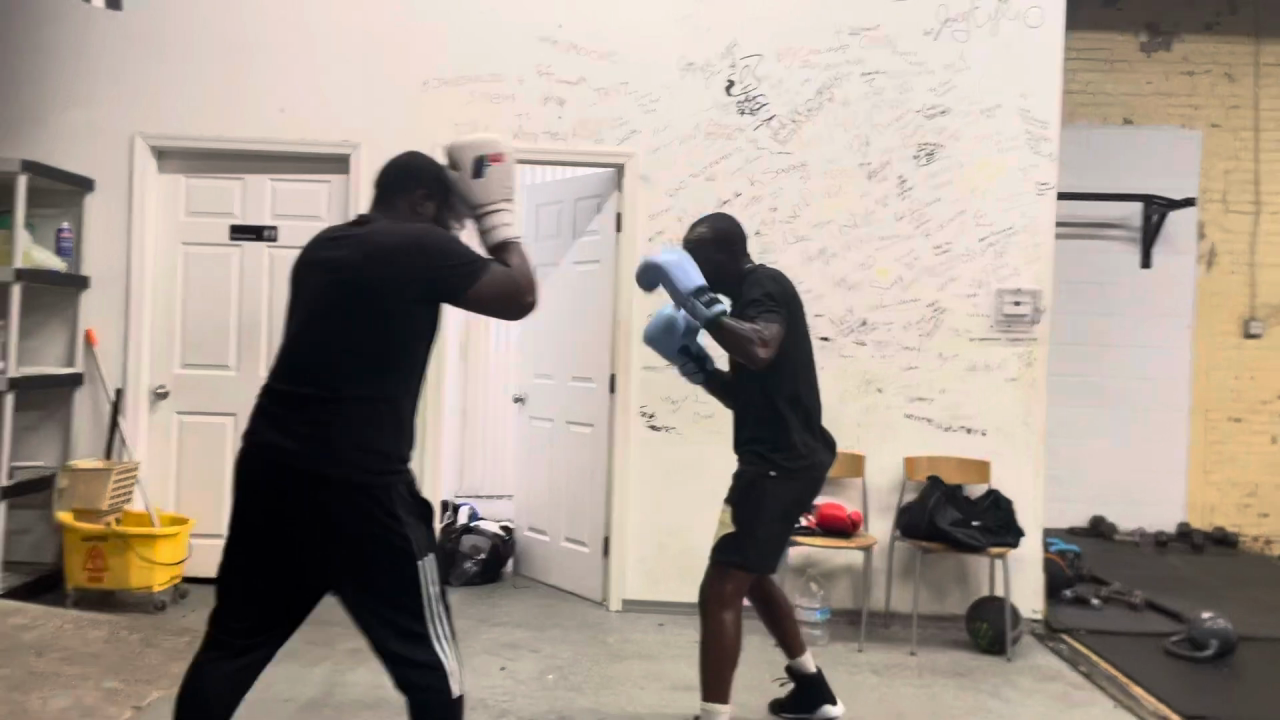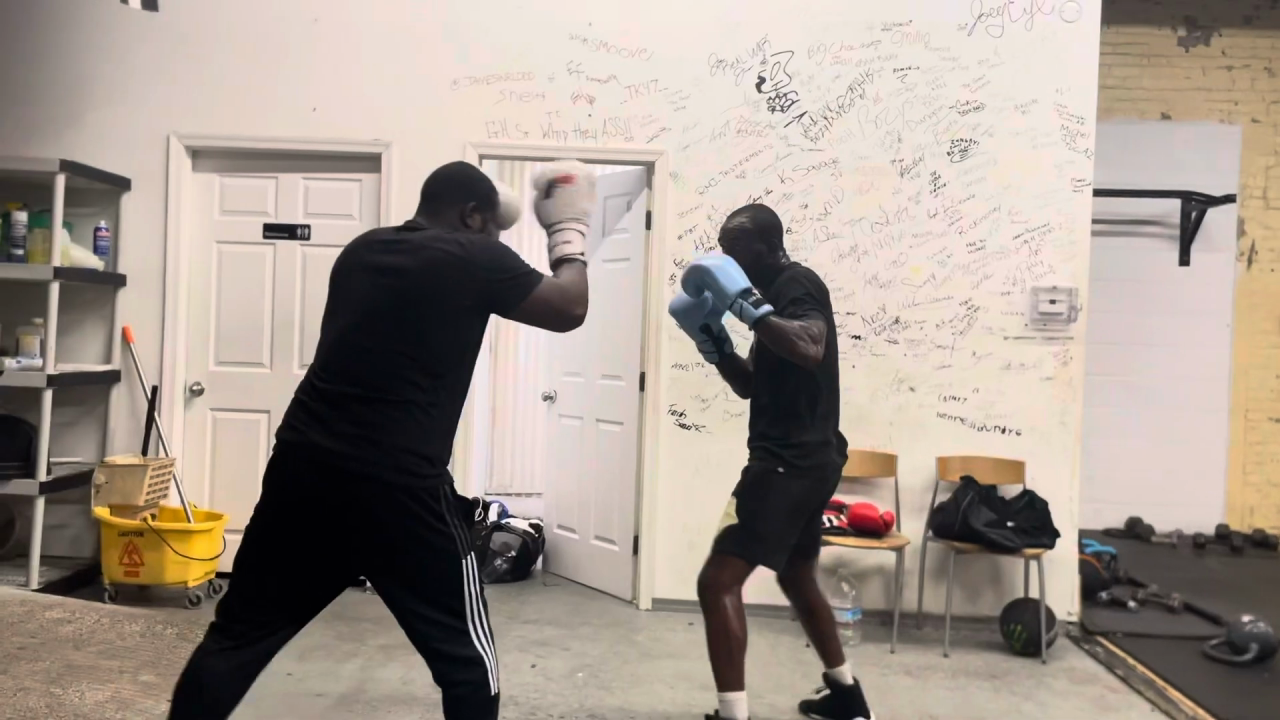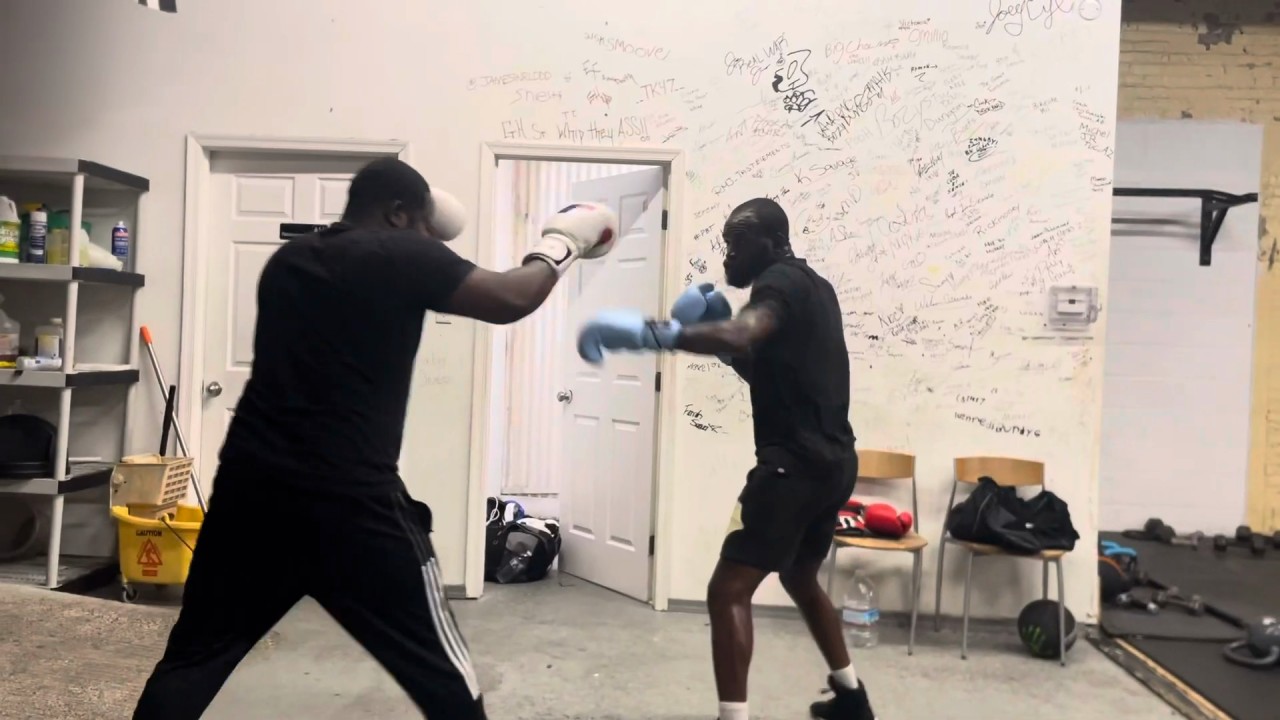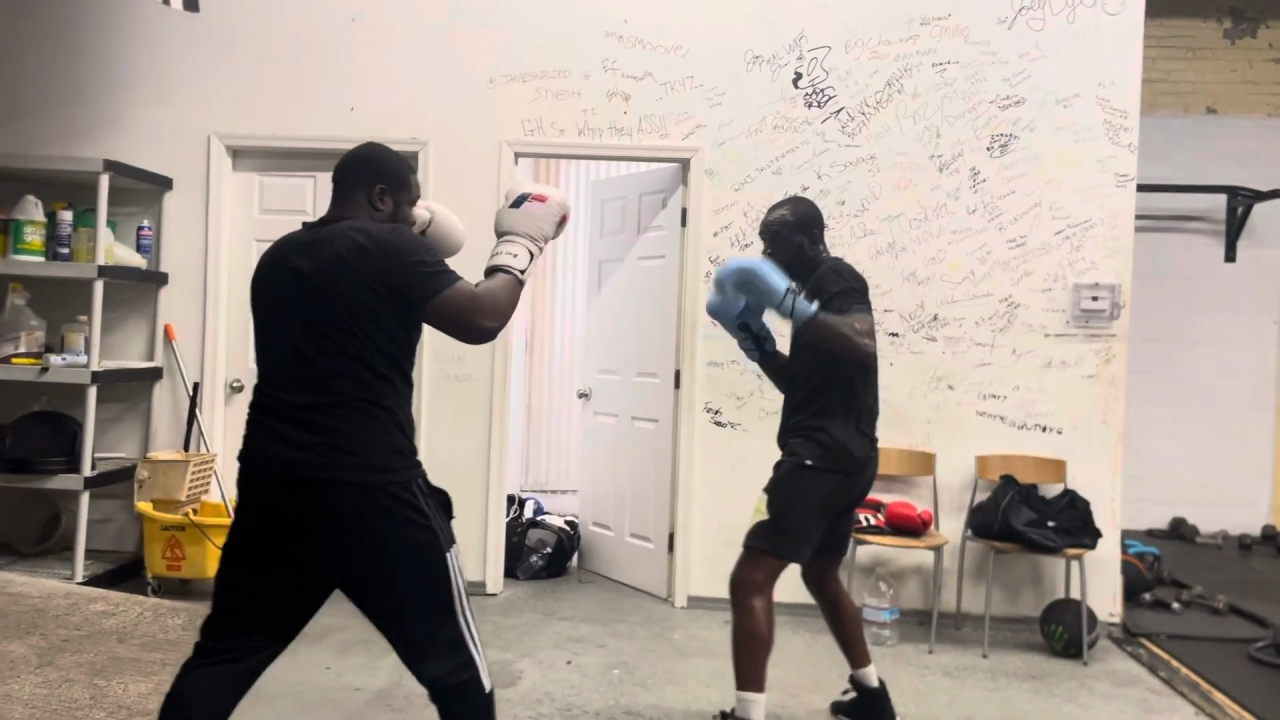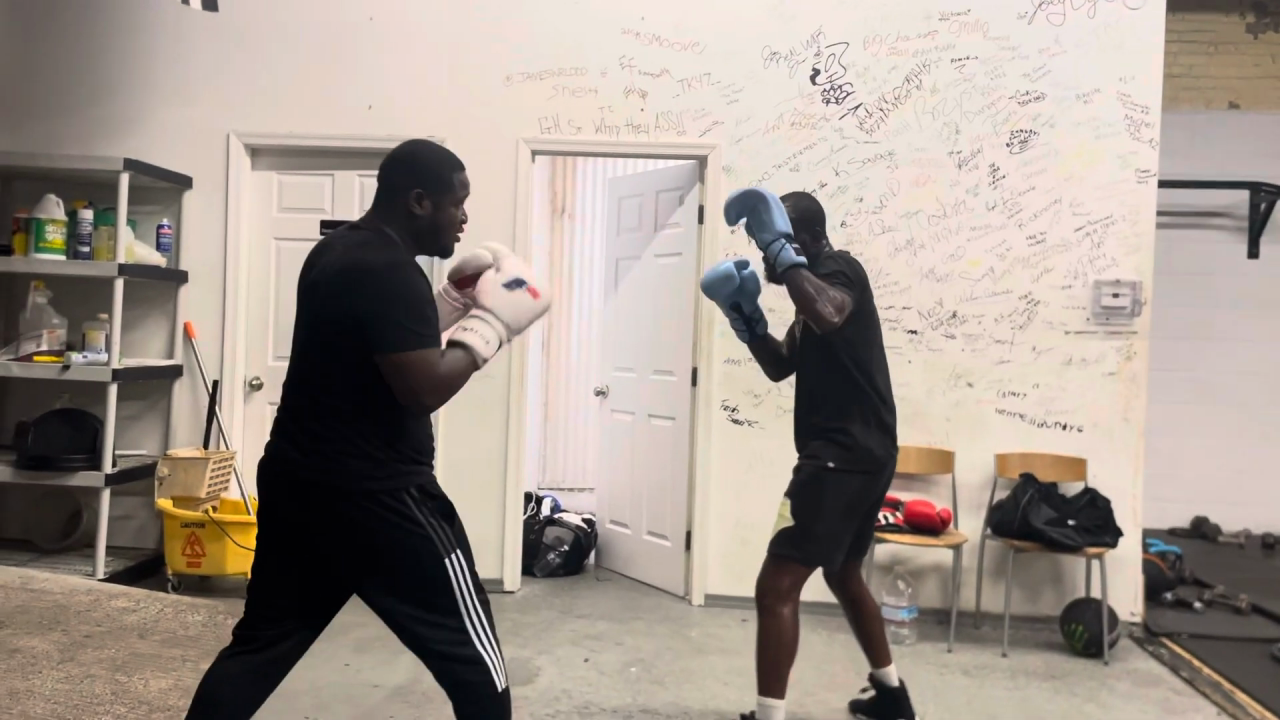
dt=0.3s
person 1, frame 1
left shoulder: (324, 248)
right shoulder: (422, 250)
right elbow: (518, 297)
right wrist: (498, 210)
left hip: (269, 466)
right hip: (357, 483)
left knee: (233, 641)
right knee: (424, 659)
person 1, frame 2
left shoulder: (362, 251)
right shoulder: (473, 259)
right elbow: (568, 309)
right wrist: (569, 229)
left hip: (304, 466)
right hip: (397, 485)
left knee: (239, 633)
right knee: (465, 657)
person 1, frame 3
left shoulder: (286, 260)
right shoulder: (400, 256)
right elbow: (507, 299)
right wrist: (561, 243)
left hip: (249, 483)
right hip: (346, 497)
left knee: (195, 653)
right knee: (438, 666)
person 1, frame 4
left shoulder: (278, 258)
right shoulder: (390, 249)
right elbow: (480, 319)
right wrist: (520, 244)
left hip: (273, 483)
right hip: (371, 489)
left knee: (226, 651)
right knee: (452, 662)
person 1, frame 5
left shoulder: (335, 252)
right shoulder: (391, 271)
right elbow: (423, 387)
left wrist: (452, 306)
right wrist: (492, 322)
left hip: (297, 483)
right hip: (379, 495)
left knee: (259, 646)
right knee: (470, 657)
person 2, frame 1
left shoulder: (767, 287)
right shoulder: (751, 295)
left elbow: (760, 351)
right elbow: (740, 392)
left wrist: (697, 300)
right wrist: (691, 359)
left hip: (778, 464)
right hip: (783, 459)
left knee: (718, 592)
right knee: (749, 576)
person 2, frame 2
left shoulder: (796, 285)
right shoulder: (776, 292)
left elbow: (810, 350)
right elbow: (751, 384)
left wrist: (745, 302)
right wrist: (712, 339)
left hip: (788, 461)
right hip: (806, 459)
left knee: (718, 582)
right knee: (797, 575)
person 2, frame 3
left shoulder: (781, 281)
right shoulder: (810, 286)
left elbow: (746, 333)
left wrist: (646, 332)
right wrist: (720, 328)
left hip: (794, 465)
right hip: (831, 461)
left knee: (730, 590)
right knee: (800, 578)
person 2, frame 4
left shoulder: (837, 279)
right shoulder: (820, 287)
left elbow: (862, 343)
right elbow: (797, 379)
left wrist: (792, 302)
right wrist: (754, 333)
left hip: (820, 457)
right hip: (846, 458)
left knee: (750, 581)
right knee: (820, 573)
person 2, frame 5
left shoulder: (839, 269)
right shoulder: (818, 279)
left elbow: (826, 316)
right elbow: (780, 366)
left wrist: (779, 250)
right wrist: (745, 315)
left hip: (841, 457)
right hip: (861, 456)
left knee: (777, 586)
right knee: (843, 575)
